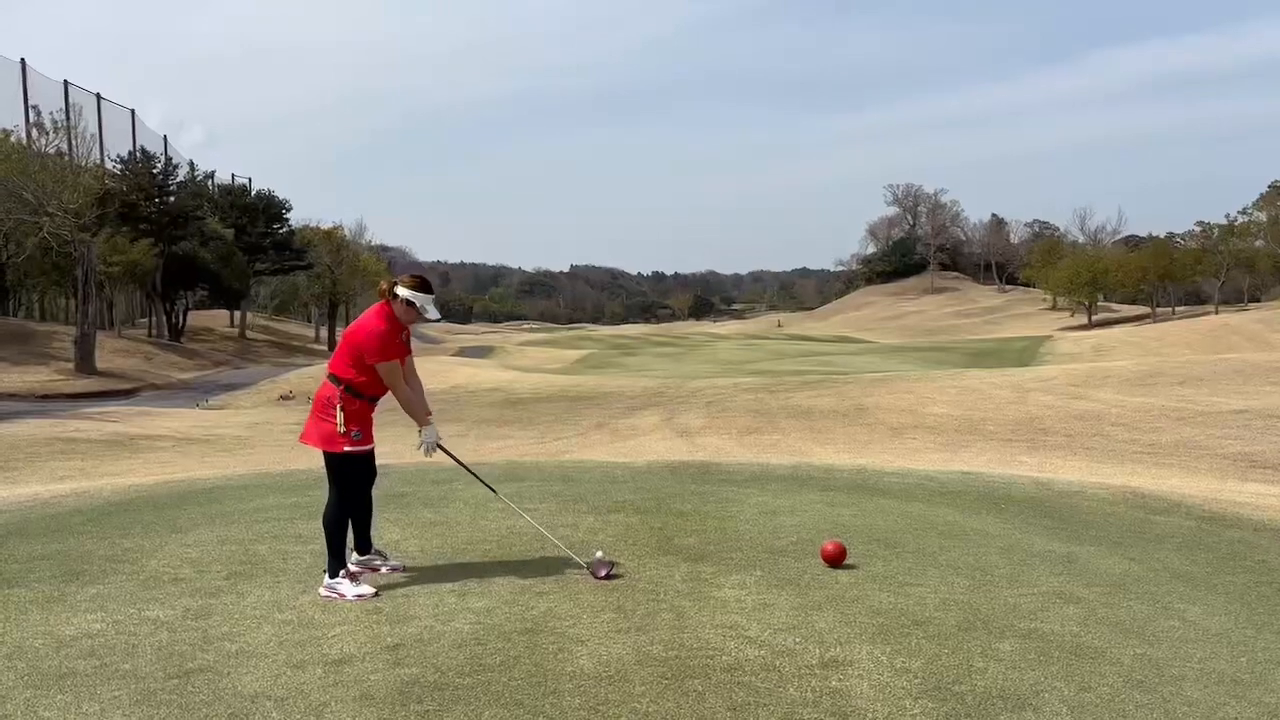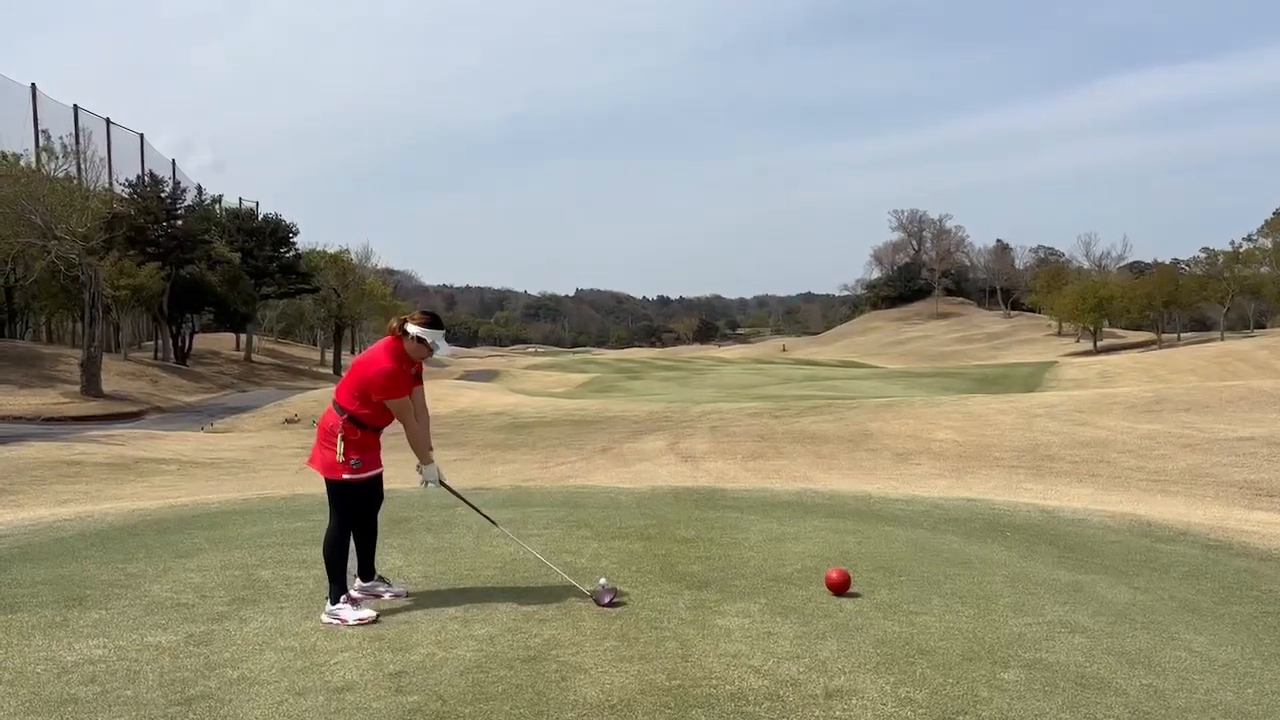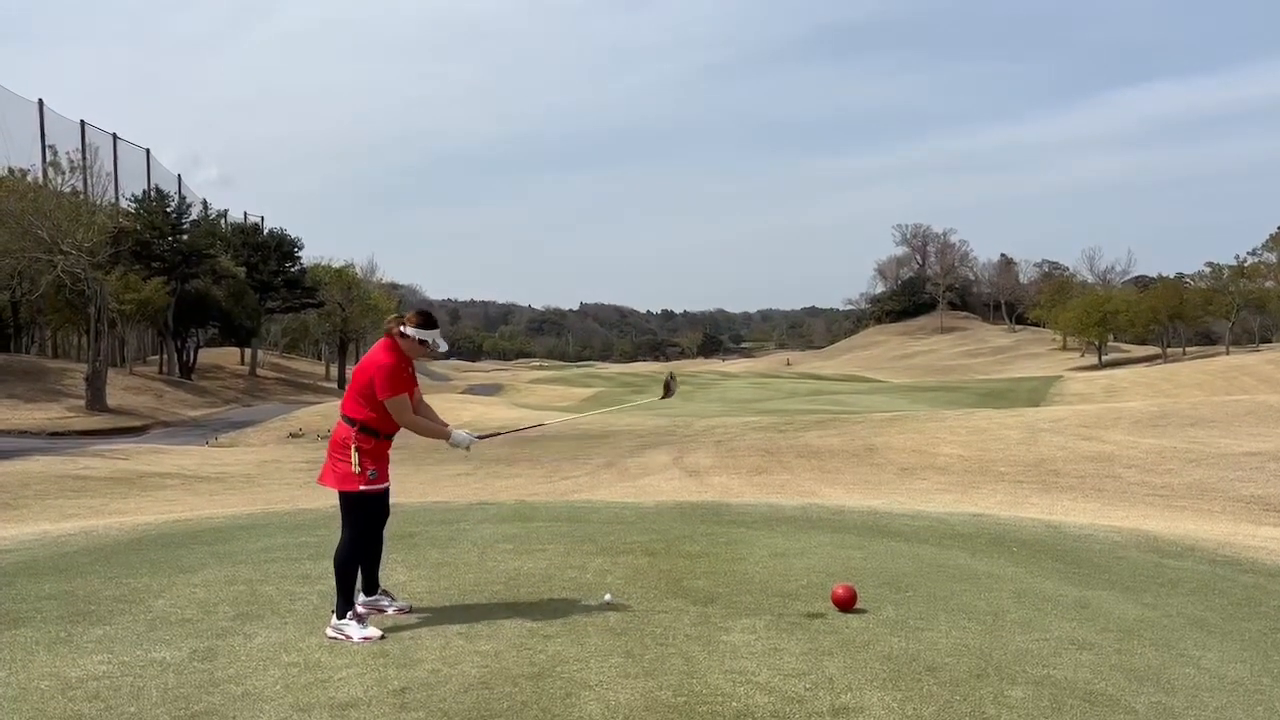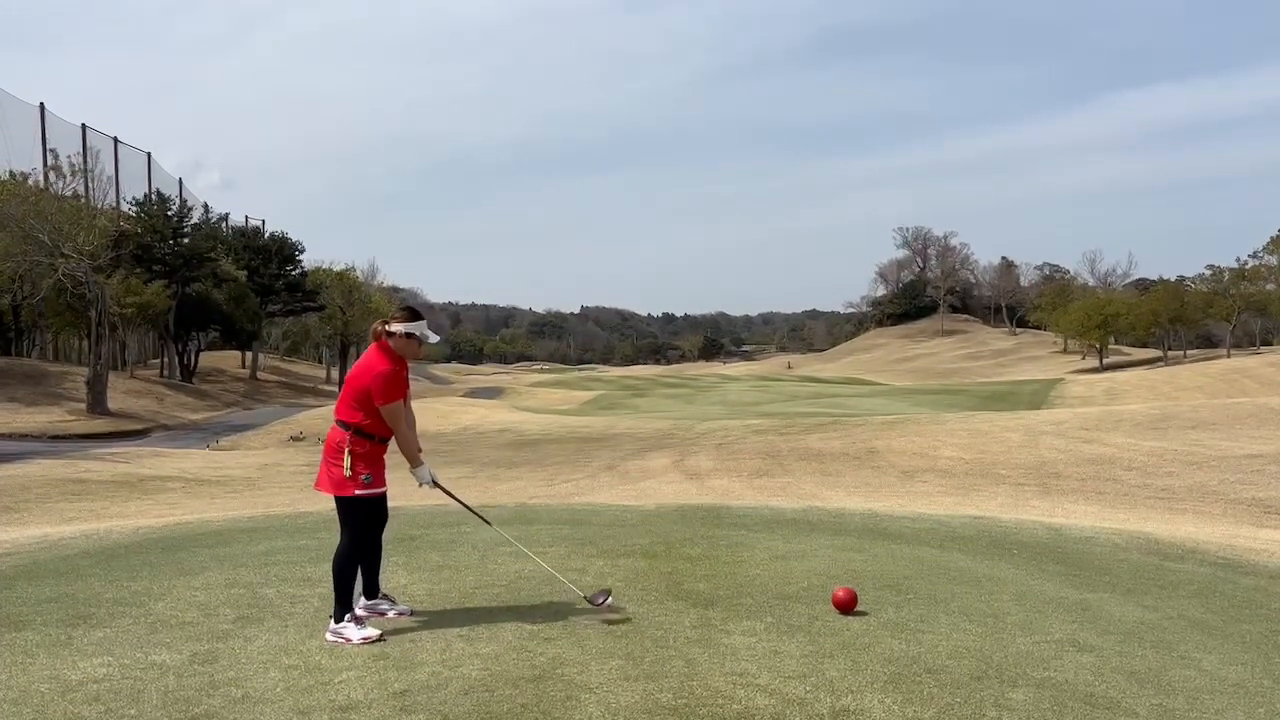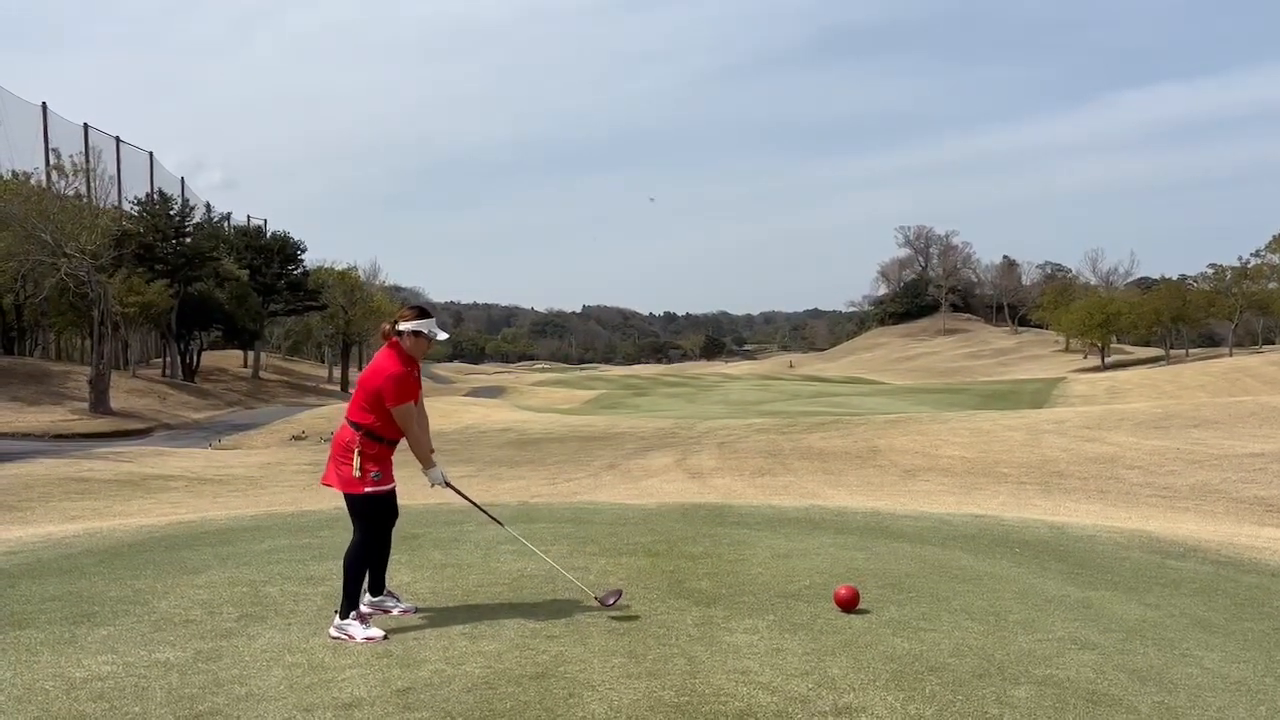
dt=1s
person 1, frame 1
left shoulder: (398, 325)
right shoulder: (376, 330)
left elbow: (411, 378)
right elbow: (398, 388)
left wrist: (428, 420)
right wrist: (425, 425)
left hip: (356, 410)
right hip: (339, 411)
left knee: (363, 482)
right knee: (343, 490)
left ankle: (363, 554)
right ankle: (335, 576)
person 1, frame 2
left shoulder: (409, 357)
right shoulder: (385, 367)
left elbow: (420, 410)
right elbow: (409, 422)
left wrist: (428, 456)
right wrist: (427, 464)
left hip: (364, 436)
right hip: (343, 438)
left knee: (369, 508)
right knee: (344, 517)
left ankle: (366, 580)
right ankle: (336, 602)
person 1, frame 3
left shoulder: (402, 358)
right shoulder: (385, 364)
left elbow: (418, 404)
right elbow: (406, 419)
left wrist: (450, 430)
right wrist: (449, 436)
left hip: (372, 449)
right hip: (355, 450)
left knee: (375, 522)
right knee: (356, 530)
left ankle: (370, 594)
right ankle: (342, 618)
person 1, frame 4
left shoulder: (394, 359)
right shoulder: (381, 371)
left elbow: (406, 413)
right elbow: (400, 428)
left wrist: (418, 457)
right wrist: (417, 466)
left hip: (366, 452)
right hip: (351, 455)
left knee: (375, 524)
right knee: (354, 534)
left ankle: (371, 598)
right ankle: (341, 620)
person 1, frame 5
left shoulder: (407, 361)
right shoulder: (392, 372)
left elbow: (420, 413)
right elbow: (410, 429)
left wrist: (431, 457)
right wrist: (430, 467)
left hip: (374, 452)
right hip: (359, 454)
left knee: (385, 520)
right knee: (367, 530)
left ankle: (375, 595)
right ankle: (346, 616)
